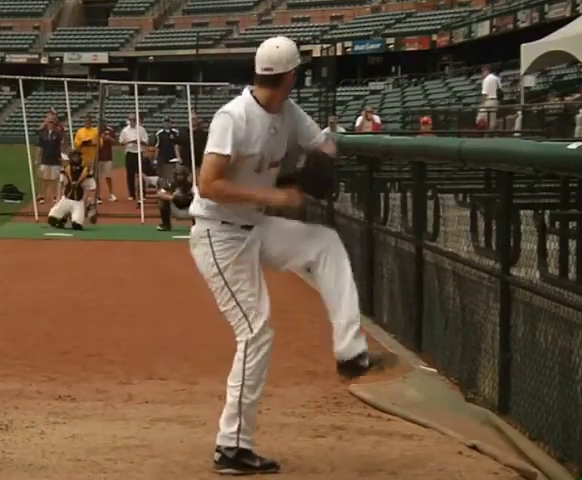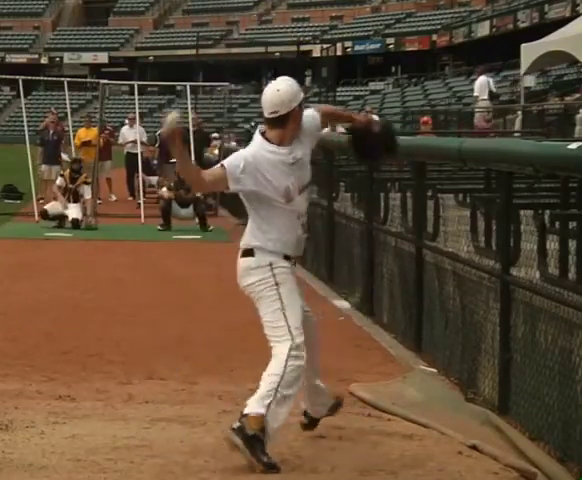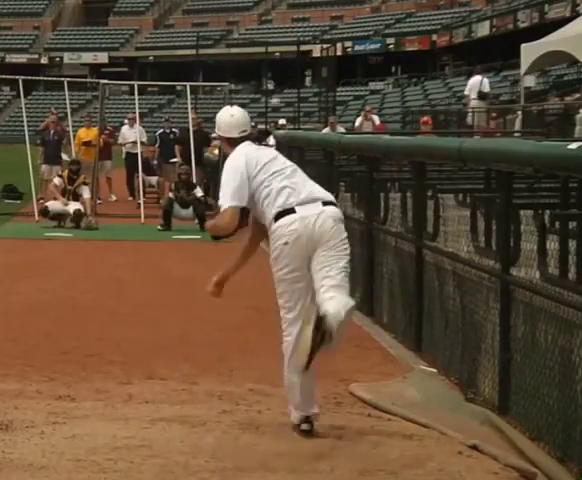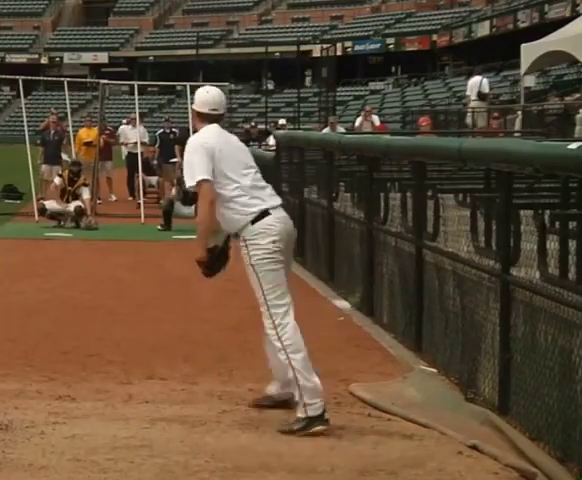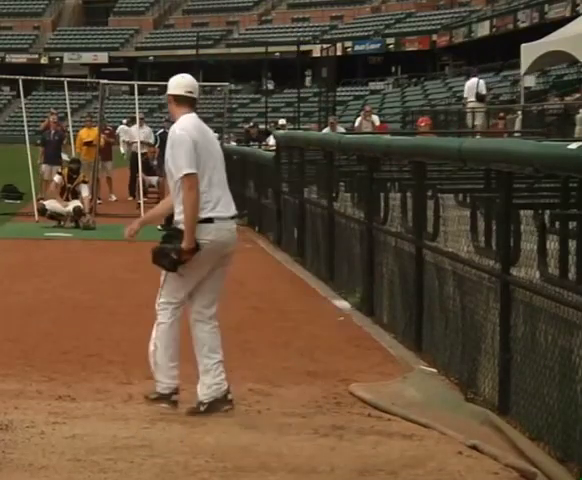
dt=0.4s
person 1, frame 1
left shoulder: (289, 113)
right shoulder: (233, 117)
left elbow: (324, 145)
right elbow: (208, 185)
right wrist: (271, 196)
left hip: (253, 228)
right hip: (218, 237)
left knee: (326, 243)
right knee: (256, 334)
left ankle: (350, 351)
right ankle: (232, 447)
person 1, frame 2
left shoulder: (304, 132)
right shoulder: (252, 159)
left elbow: (324, 112)
right elbow: (201, 181)
left wrist: (353, 118)
right wrist: (176, 146)
left hip: (276, 264)
right hip: (268, 266)
left knee: (304, 331)
right knee: (291, 349)
left ankle: (317, 402)
right ankle: (252, 424)
person 1, frame 3
left shoulder: (235, 166)
right shoulder: (268, 155)
left elbow: (227, 224)
left wrist: (210, 226)
right wrist: (227, 273)
left hip: (290, 226)
right hip: (327, 216)
left knee: (293, 323)
right knee: (333, 299)
left ankle: (303, 414)
right ankle: (326, 320)
person 1, frame 4
left shoulder: (199, 142)
right shoulder: (232, 142)
left elbow: (206, 195)
left wrist: (201, 244)
right wrist: (217, 216)
left hip: (257, 232)
right hip: (278, 221)
left knee: (278, 322)
right knee: (274, 313)
left ankle: (312, 410)
right ankle: (283, 390)
person 1, frame 5
left shoulder: (179, 131)
right shoulder: (205, 131)
left elbow: (188, 186)
left wrist: (189, 237)
right wrist: (142, 220)
left hip: (200, 232)
right hip: (225, 229)
left knee: (167, 307)
right knee: (204, 314)
left ankle: (167, 386)
right ankle: (213, 390)
